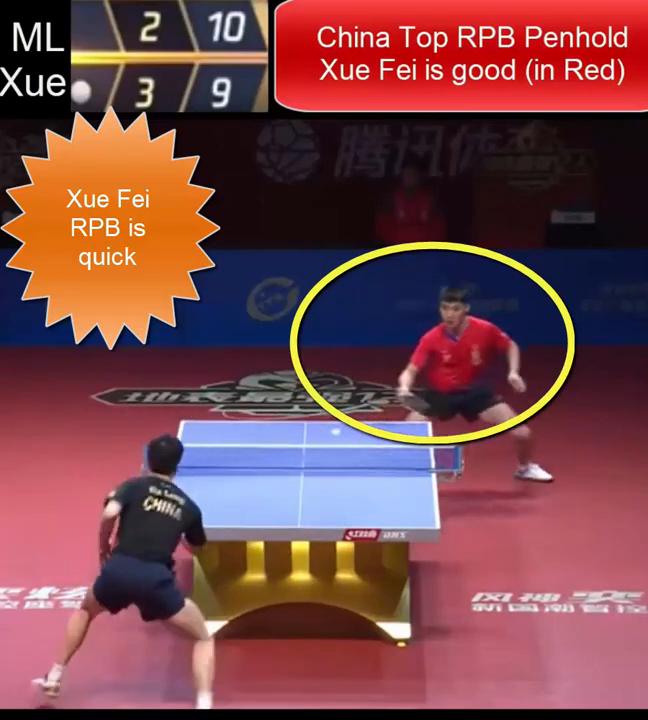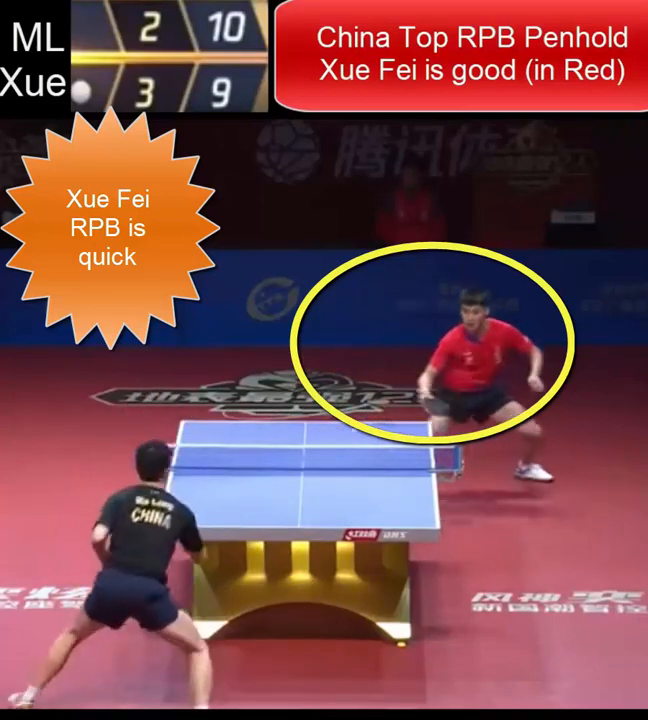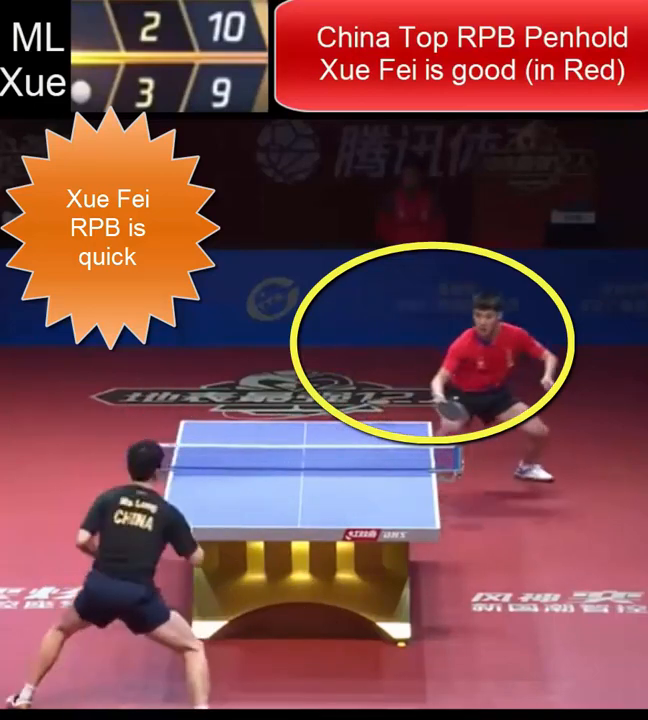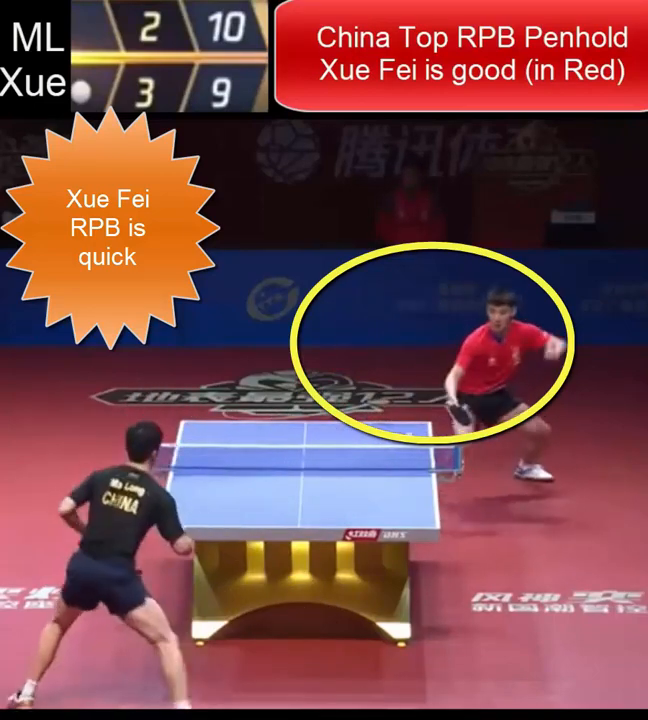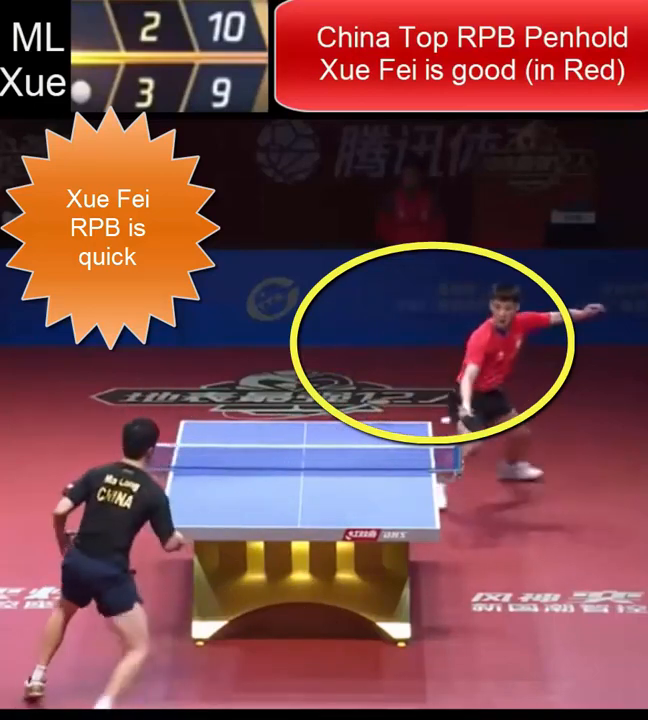
dt=0.1s
person 1, frame 1
left shoulder: (132, 487)
right shoulder: (189, 506)
left elbow: (110, 514)
right elbow: (197, 548)
left wrist: (103, 546)
left hip: (118, 571)
right hip: (157, 581)
left knee: (86, 611)
right knee: (203, 639)
left ankle: (53, 679)
right ankle: (204, 705)
person 1, frame 2
left shoulder: (121, 498)
right shoulder: (182, 511)
left elbow: (97, 537)
right elbow: (199, 553)
left wrist: (109, 561)
left hip: (111, 585)
right hip: (149, 593)
left knee: (73, 635)
right knee: (198, 649)
left ankle: (27, 698)
right ankle: (201, 709)
person 1, frame 3
left shoulder: (108, 498)
right shoulder: (170, 513)
left elbow: (82, 540)
right elbow: (196, 559)
left hip: (99, 586)
right hip: (138, 596)
left knee: (60, 630)
right knee: (193, 649)
left ankle: (24, 698)
right ankle: (201, 708)
person 1, frame 4
left shoulder: (100, 477)
right shoulder: (159, 496)
left elbow: (64, 510)
right elbow: (182, 547)
right wrist: (190, 543)
left hip: (81, 567)
right hip: (118, 577)
left knee: (57, 623)
right knee: (167, 641)
left ankle: (26, 695)
right ankle: (183, 708)
person 1, frame 5
left shoulder: (95, 474)
right shoulder: (153, 493)
left elbow: (59, 511)
right elbow: (171, 544)
left wrist: (62, 538)
right wrist: (180, 537)
left hip: (75, 562)
right hip: (111, 573)
left knee: (62, 613)
right knee: (137, 650)
left ankle: (37, 680)
right ankle: (103, 707)
person 2, frame 1
left shoulder: (484, 329)
right shoulder: (431, 339)
left elbow: (511, 346)
right elbow: (410, 371)
left wrist: (513, 372)
right wrist: (404, 388)
left hip: (475, 391)
right hip: (439, 394)
left knee: (522, 433)
left ankle: (525, 467)
person 2, frame 2
left shoulder: (505, 332)
right shoulder: (450, 341)
left elbow: (535, 351)
right elbow: (428, 374)
left wrist: (535, 375)
right wrist: (425, 390)
left hip: (489, 392)
right hip: (454, 394)
left knee: (533, 432)
left ankle: (526, 467)
person 2, frame 3
left shoulder: (516, 335)
right shoulder: (462, 344)
left elbow: (549, 357)
right elbow: (440, 378)
left wrist: (547, 377)
right wrist: (439, 395)
left hip: (495, 393)
right hip: (462, 395)
left knee: (539, 431)
right knee: (447, 432)
left ankle: (527, 467)
person 2, frame 4
left shoulder: (523, 332)
right shoulder: (475, 341)
left elbow: (556, 343)
right elbow: (454, 376)
left wrist: (557, 348)
right wrist: (453, 399)
left hip: (499, 395)
right hip: (470, 398)
left knee: (541, 431)
left ankle: (527, 466)
person 2, frame 5
left shoulder: (521, 321)
right shoulder: (481, 338)
left elbow: (558, 317)
right elbow: (468, 375)
left wrist: (584, 313)
right wrist: (466, 406)
left hip: (491, 392)
right hip: (473, 396)
left knee: (522, 433)
right knee: (472, 445)
left ankle: (511, 467)
